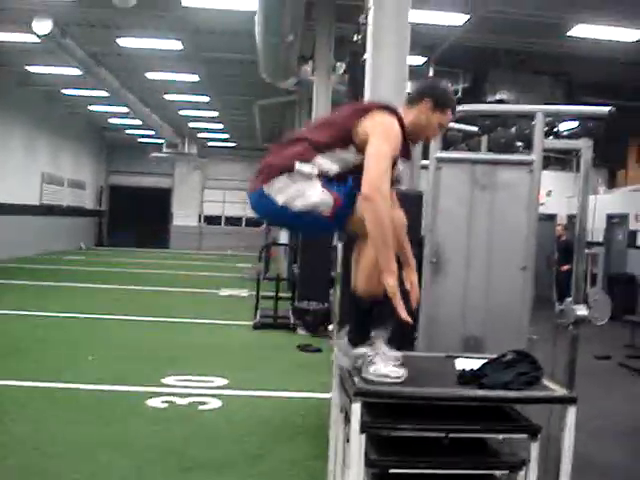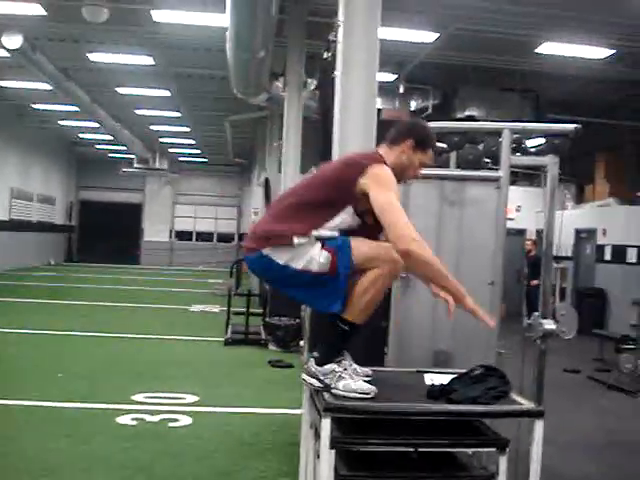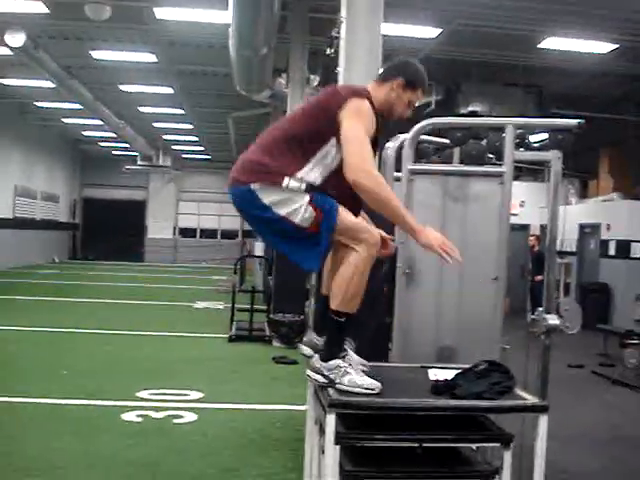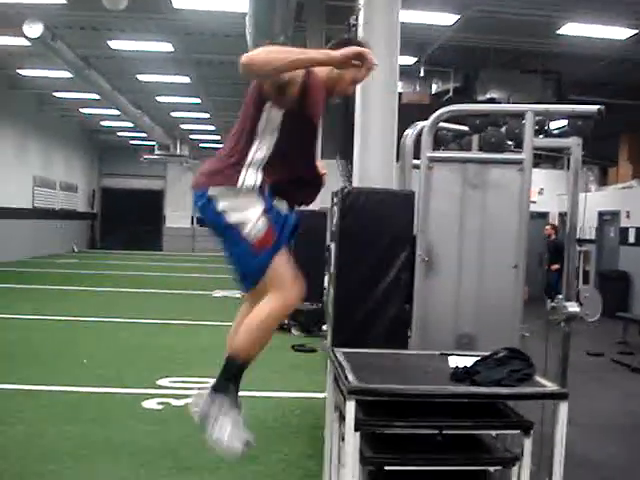
dt=0.3s
person 1, frame 1
left shoulder: (384, 126)
right shoulder: (386, 124)
left elbow: (388, 202)
right elbow: (376, 197)
left wrist: (408, 264)
right wrist: (389, 273)
left hip: (287, 188)
right hip: (281, 187)
left knee: (382, 224)
right knee: (379, 218)
left ankle: (361, 337)
right ankle: (358, 343)
person 1, frame 2
left shoulder: (362, 166)
right shoulder: (378, 172)
left elbow: (385, 242)
right elbow: (409, 246)
left wrist: (431, 282)
right wrist: (461, 295)
left hip: (271, 247)
right hip: (272, 250)
left knee: (372, 261)
right knee: (388, 261)
left ankle: (329, 357)
right ankle: (325, 363)
person 1, frame 3
left shoulder: (352, 106)
right shoulder: (359, 107)
left elbow: (345, 175)
right elbow: (360, 177)
left wrist: (358, 221)
right wrist: (417, 230)
left hip: (267, 185)
right hip: (262, 186)
left knee: (350, 240)
right knee: (364, 243)
left ankle: (330, 337)
right ankle: (329, 359)
person 1, frame 4
left shoulder: (309, 95)
right shoulder: (293, 80)
right elbow: (251, 61)
left wrist: (311, 165)
right wrist: (329, 55)
left hip: (253, 194)
right hip: (230, 192)
left knee: (266, 297)
right knee: (286, 293)
left ankle: (221, 397)
right ankle: (222, 395)
